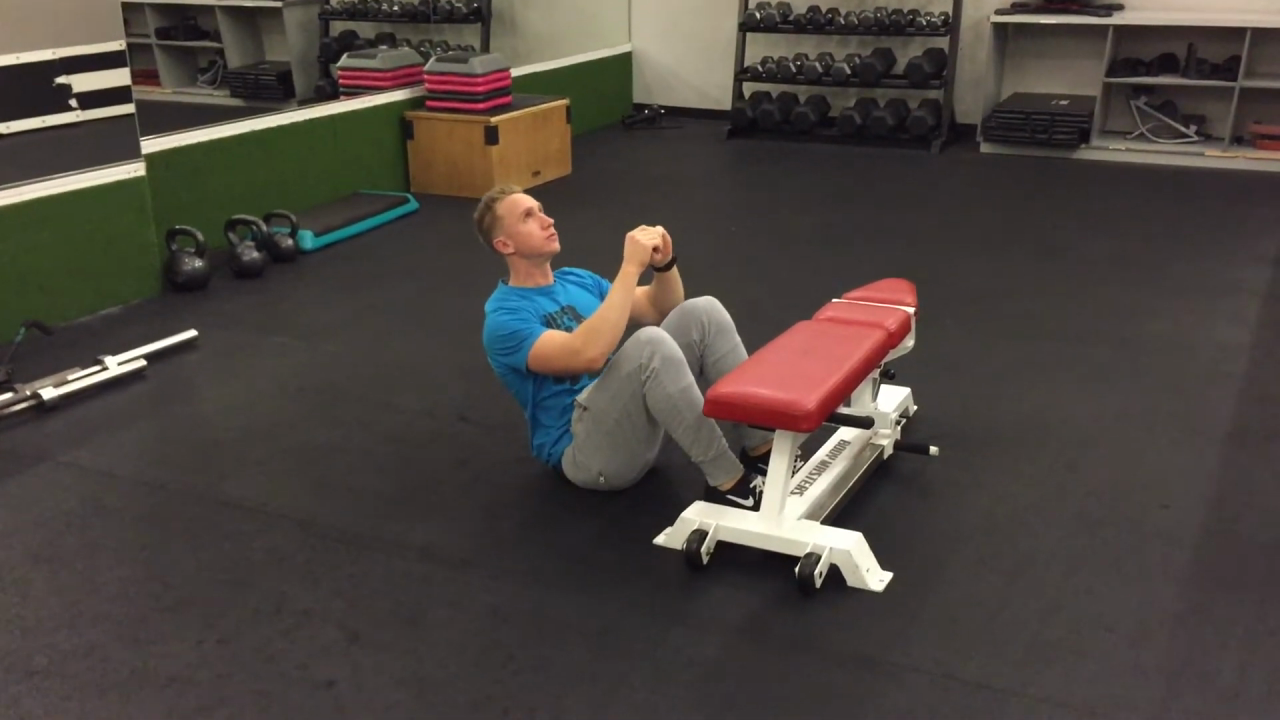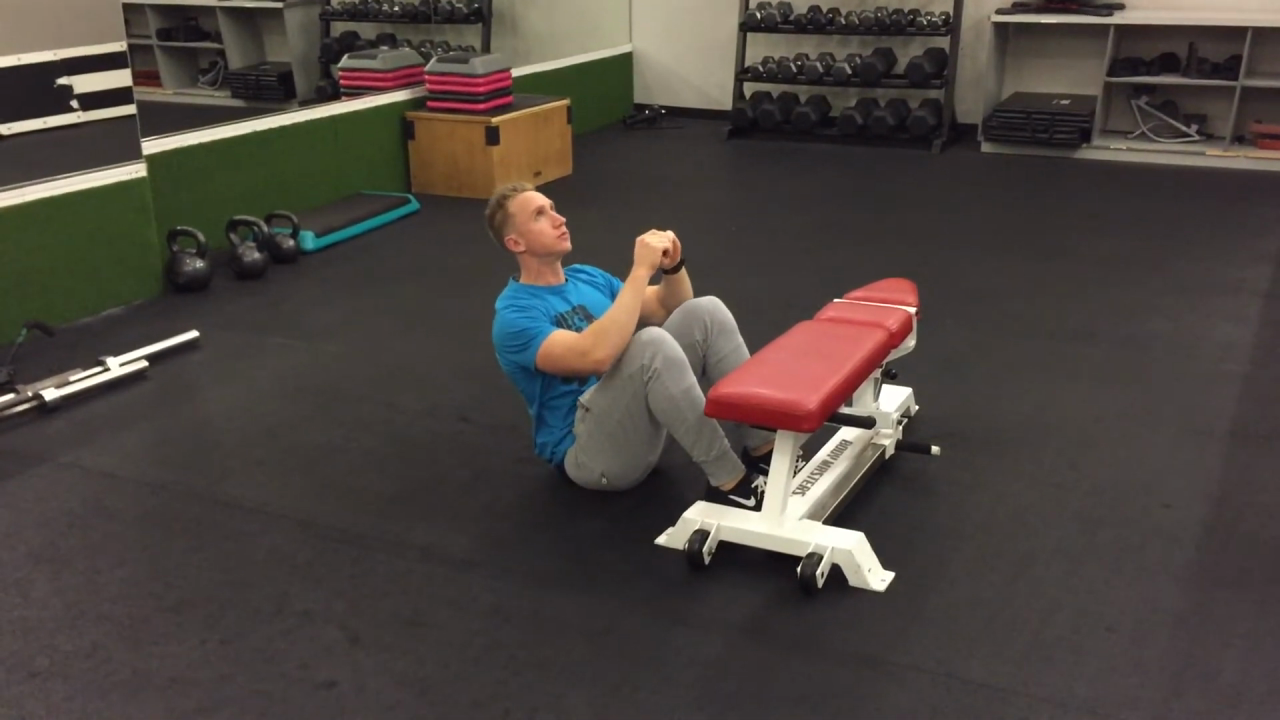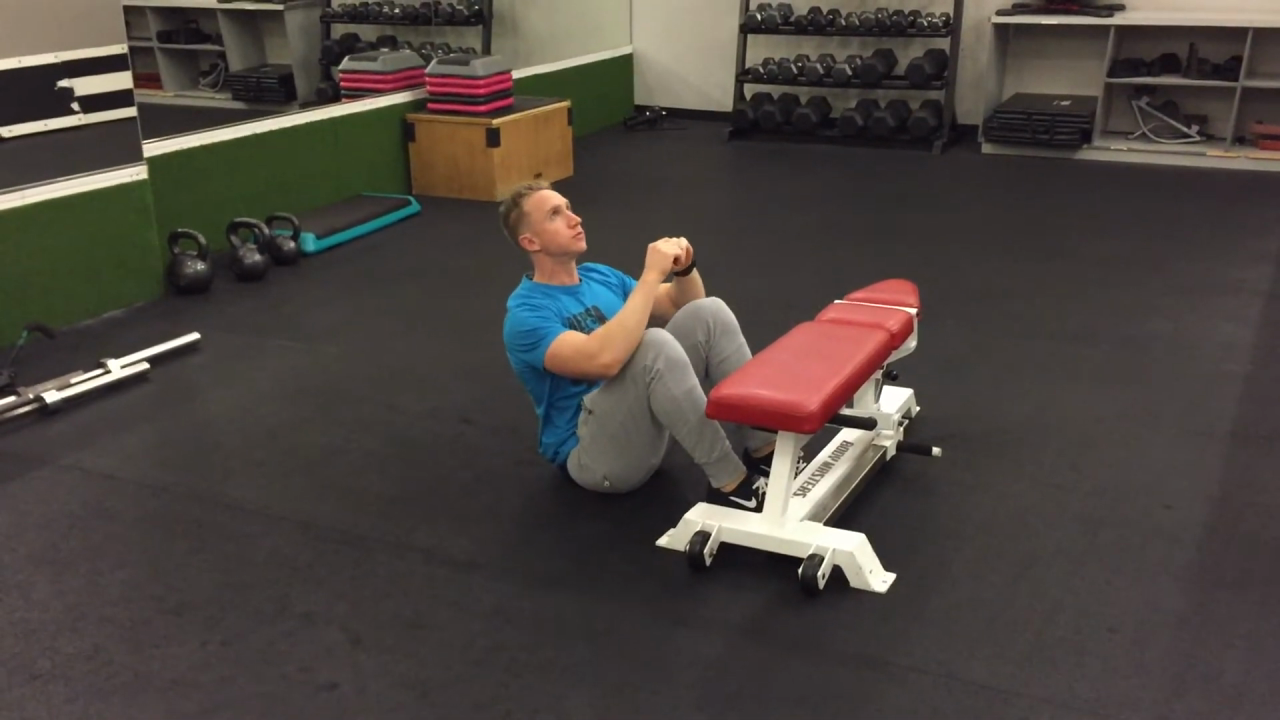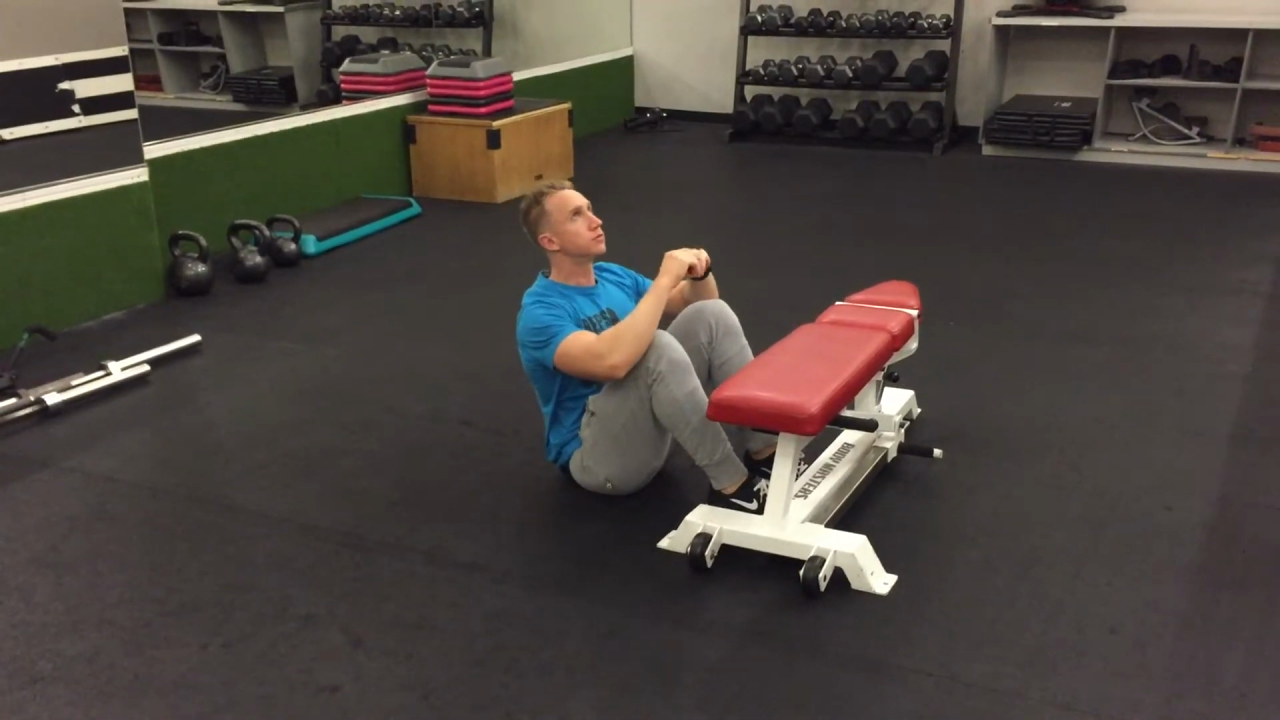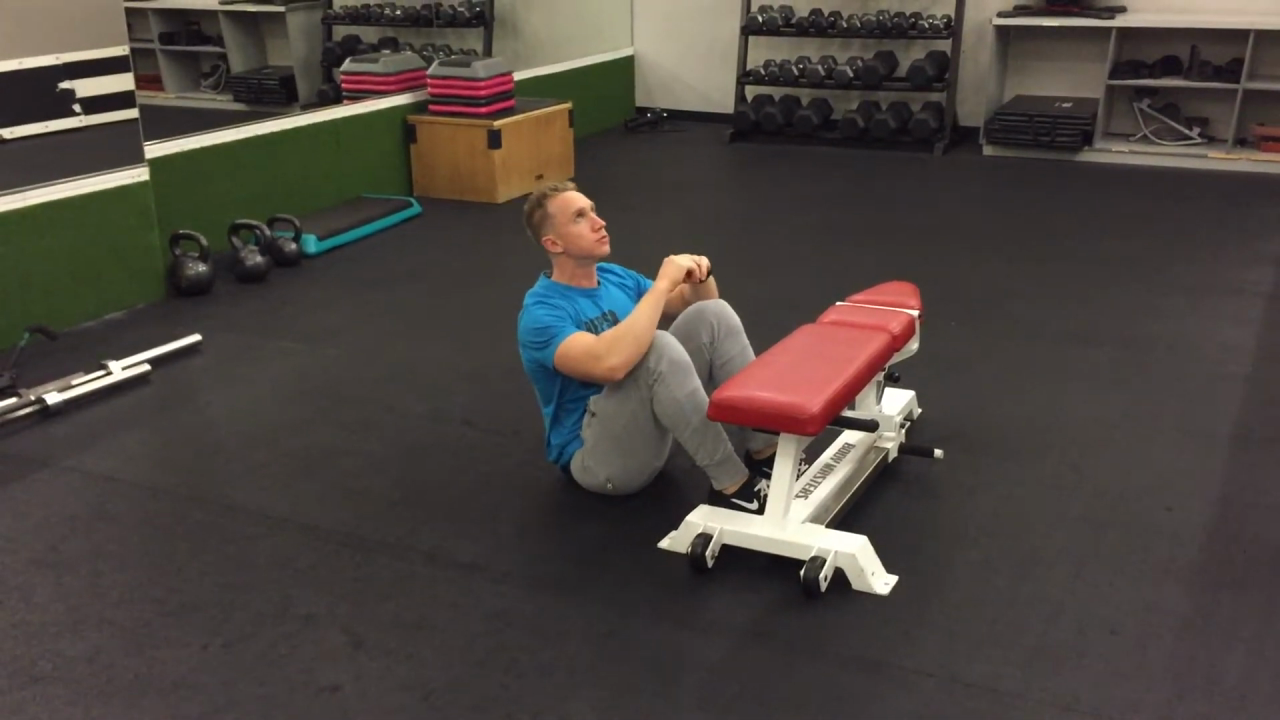
dt=0.3s
person 1, frame 1
left shoulder: (576, 280)
right shoulder: (505, 317)
left elbow: (662, 310)
right elbow: (588, 354)
left wrist: (664, 263)
right wrist: (631, 267)
left hip: (629, 413)
right hip: (584, 448)
left knee: (702, 312)
right knee: (650, 343)
left ankle: (760, 449)
right ankle: (728, 482)
person 1, frame 2
left shoulder: (587, 278)
right shoulder: (516, 315)
left elbow: (670, 310)
right elbow: (596, 355)
left wrist: (672, 266)
right wrist: (641, 270)
left hip: (638, 416)
right hip: (588, 450)
left knee: (706, 312)
right knee: (652, 343)
left ankle: (762, 450)
right ankle: (730, 482)
person 1, frame 3
left shoulder: (599, 276)
right shoulder: (526, 314)
left elbow: (683, 306)
right elbow: (603, 360)
left wrist: (683, 268)
right wrist: (651, 275)
left hip: (640, 419)
right hip: (592, 452)
left knee: (708, 313)
right knee: (655, 344)
left ankle: (764, 451)
right ankle: (731, 484)
person 1, frame 4
left shoulder: (612, 276)
right shoulder: (541, 313)
left elbow: (698, 304)
right elbow: (612, 361)
left wrist: (699, 272)
right wrist: (665, 280)
left hip: (646, 422)
right hip: (594, 453)
left knee: (713, 315)
right knee: (659, 347)
left ankle: (765, 454)
right ankle: (732, 485)
person 1, frame 5
left shoulder: (613, 277)
right shoulder: (541, 313)
left elbow: (694, 304)
right elbow: (609, 364)
left wrist: (699, 275)
right wrist: (663, 284)
left hip: (645, 422)
right hip: (595, 454)
left knee: (715, 316)
right knee: (660, 347)
left ankle: (766, 453)
right ankle: (733, 486)
